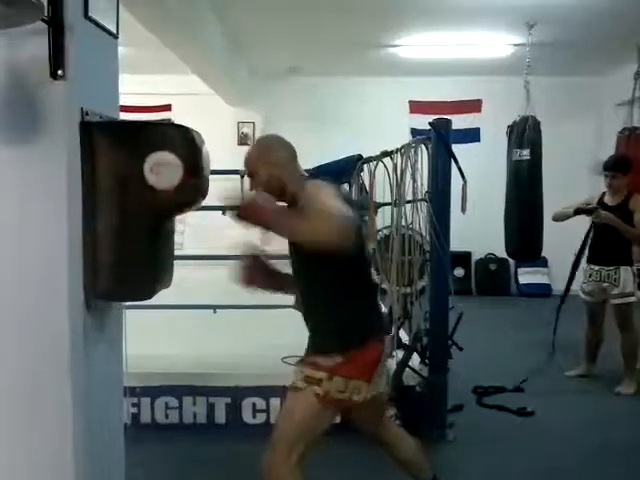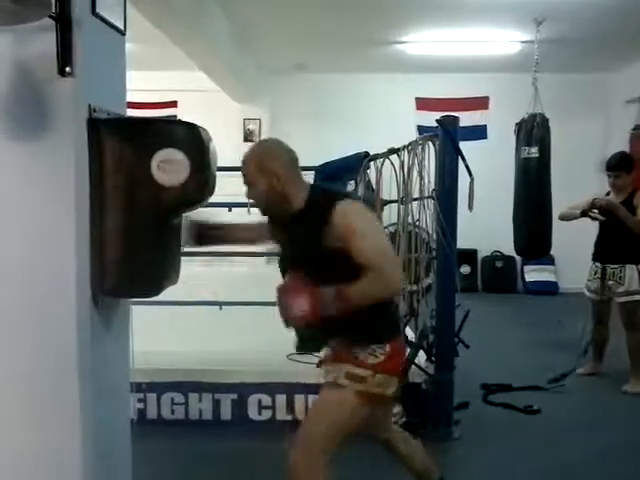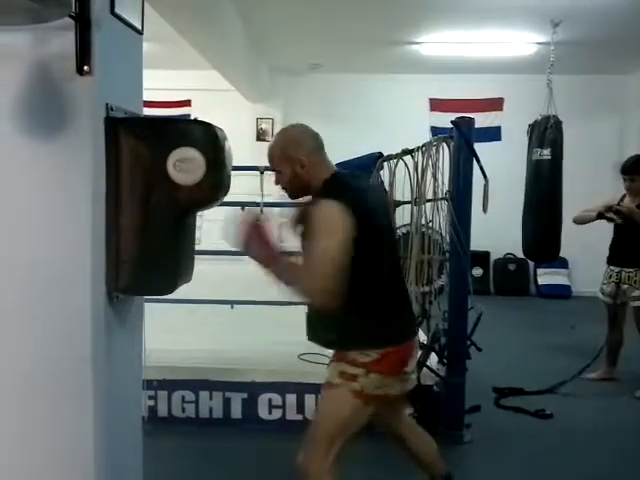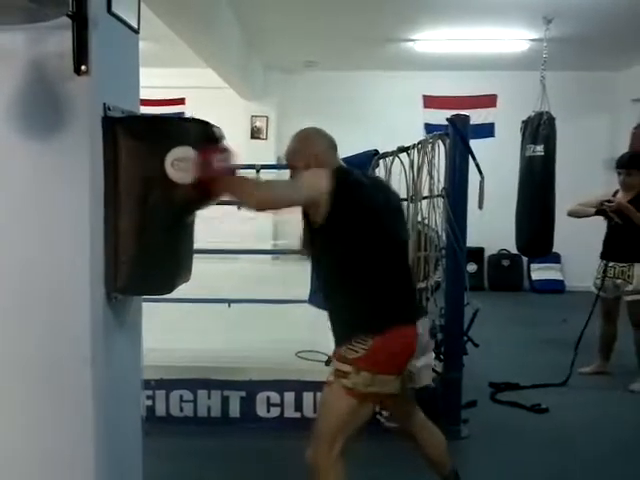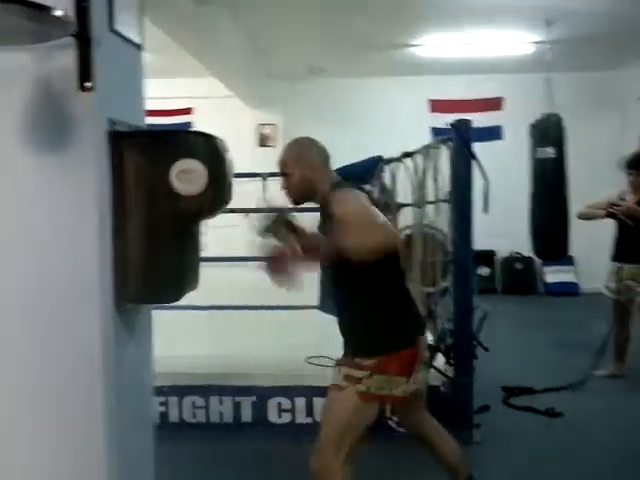
dt=0.7s
person 1, frame 1
left shoulder: (316, 194)
right shoulder: (302, 208)
left elbow: (337, 230)
left wrist: (269, 216)
right wrist: (269, 275)
left hip: (343, 351)
right hip: (362, 342)
right knee: (377, 425)
person 1, frame 2
left shoulder: (344, 210)
right shoulder: (285, 215)
left elbow: (392, 279)
right elbow: (257, 232)
left wrist: (328, 300)
right wrist: (204, 231)
left hip: (373, 349)
right hip: (348, 343)
right knee: (380, 427)
person 1, frame 3
left shoulder: (330, 208)
right shoulder: (362, 188)
left elbow: (321, 291)
left wrist: (268, 255)
right wrist: (307, 222)
left hip: (371, 349)
right hip: (395, 337)
right knee: (396, 421)
person 1, frame 4
left shoulder: (322, 181)
right shoulder: (377, 189)
left elbow: (260, 197)
left wrist: (214, 172)
left hip: (371, 338)
right hip: (403, 326)
right knee: (410, 416)
person 1, frame 5
left shoulder: (344, 198)
right shoulder: (337, 201)
left elbow: (384, 236)
left wrist: (306, 247)
right wrist: (298, 237)
left hip: (380, 350)
right hip: (400, 338)
right knee: (417, 419)
person 2, frame 1
right shoulder: (595, 200)
right elbow: (556, 216)
left wrist: (613, 220)
right wrist: (577, 210)
left hip: (620, 270)
right hip: (594, 268)
right knee: (593, 321)
right ankle: (588, 365)
person 2, frame 2
right shoulder: (602, 197)
right elbow: (563, 215)
left wrist: (617, 208)
right wrist: (584, 212)
right hip: (600, 265)
right knee: (599, 318)
right ankle: (595, 363)
person 2, frame 3
right shoulder: (616, 201)
right elbow: (577, 218)
right wrist: (599, 214)
right hip: (615, 269)
right knee: (614, 322)
right ankle: (609, 368)
person 2, frame 4
right shoulder: (609, 196)
right elbow: (572, 211)
right wrist: (598, 211)
right hip: (608, 263)
right knee: (608, 316)
right ankle: (602, 362)
person 2, frame 5
right shoulder: (619, 198)
right elbow: (582, 213)
right wrist: (608, 213)
right hip: (620, 265)
right knee: (620, 316)
right ankle: (618, 364)
